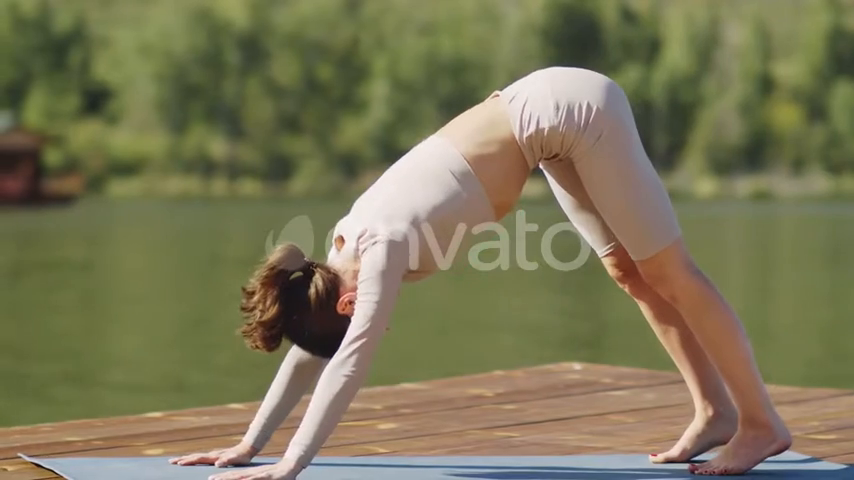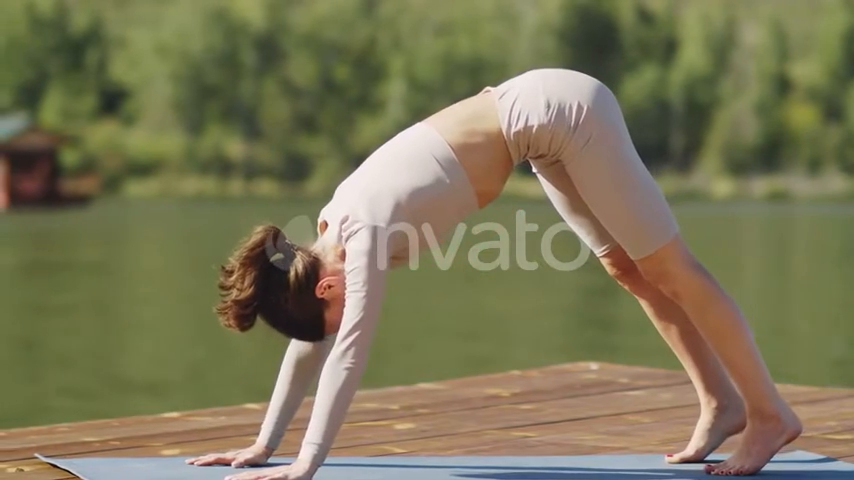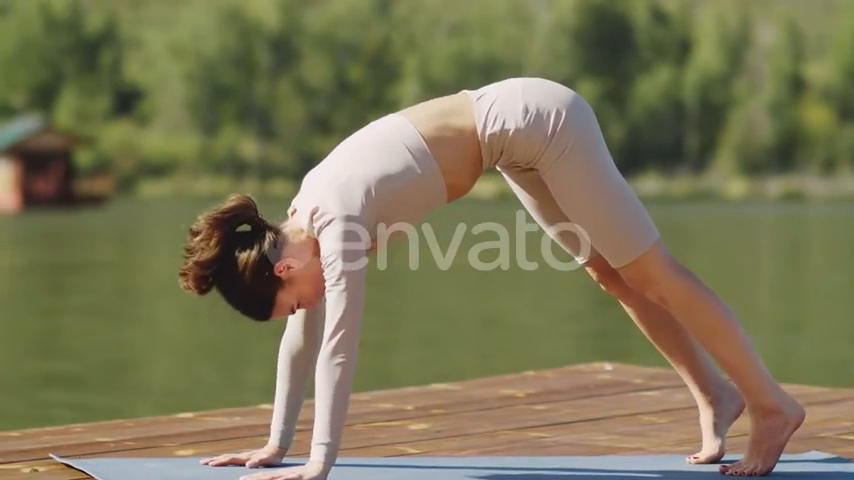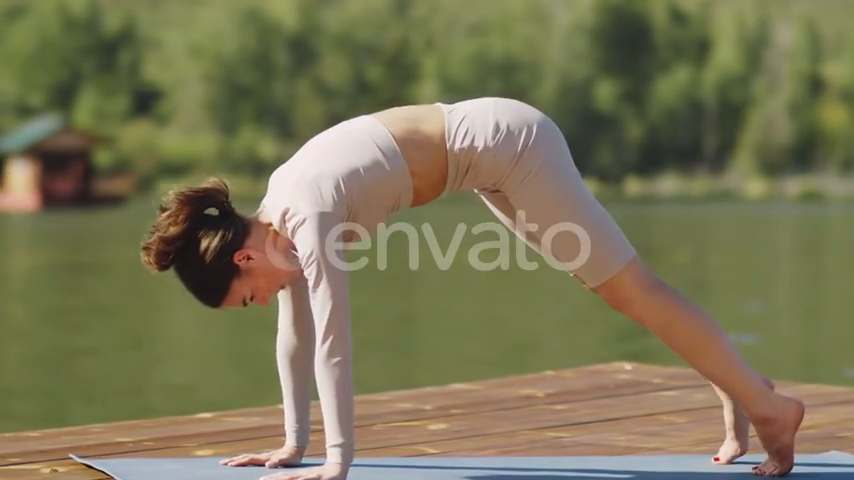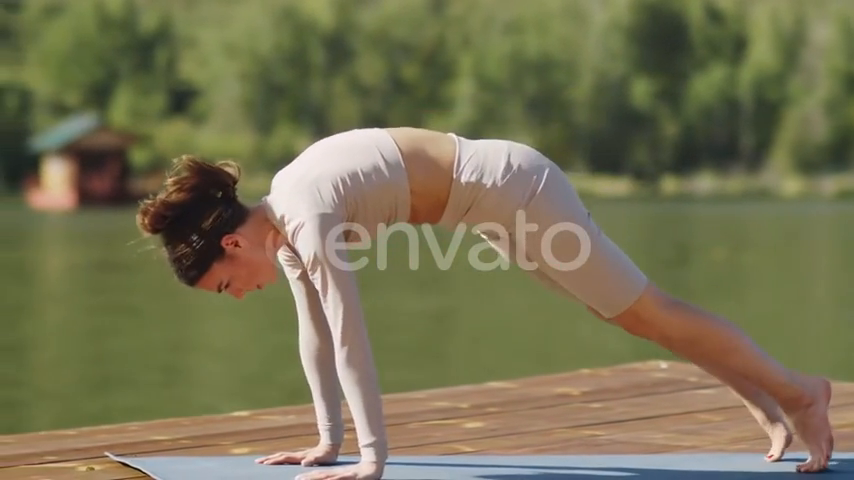
dt=1s
person 1, frame 1
left shoulder: (381, 246)
right shoulder: (348, 242)
left elbow: (350, 361)
right elbow: (304, 355)
left hip: (574, 111)
right hip: (549, 113)
left knee: (666, 273)
right knee: (629, 273)
left ankle: (761, 421)
right ankle: (715, 412)
person 1, frame 2
left shoulder: (363, 231)
right shoulder: (335, 222)
left elbow: (348, 352)
right elbow: (308, 344)
left hip: (562, 112)
right hip: (542, 114)
left knee: (668, 269)
right knee: (629, 271)
left ankle: (769, 411)
right ankle: (720, 402)
person 1, frame 3
left shoulder: (337, 221)
right shoulder: (303, 217)
left elbow: (336, 344)
right elbow: (300, 339)
left hip: (539, 121)
right hip: (520, 126)
left knee: (652, 274)
right knee: (613, 275)
left ankle: (772, 404)
right ankle: (715, 395)
person 1, frame 4
left shoulder: (307, 217)
right shoulder: (274, 217)
left elbow: (331, 341)
right elbow: (293, 334)
left hip: (506, 142)
right hip: (491, 145)
left knee: (629, 289)
right knee: (608, 280)
left ankle: (768, 408)
right ankle: (736, 385)
person 1, frame 5
left shoulder: (306, 216)
right shoulder: (278, 216)
left elbow: (348, 341)
right elbow: (313, 333)
left hip: (508, 185)
right hip: (492, 194)
left knee: (647, 312)
right knee: (624, 309)
left ankle: (796, 390)
right ankle: (761, 397)
